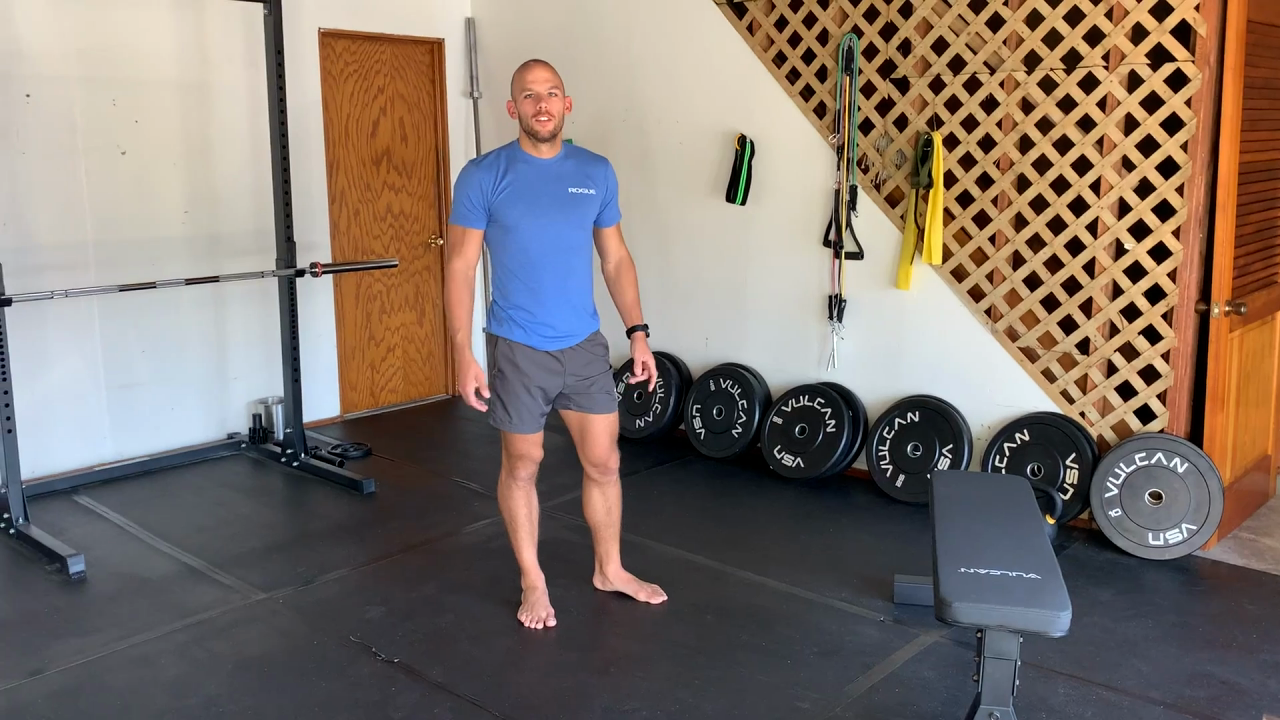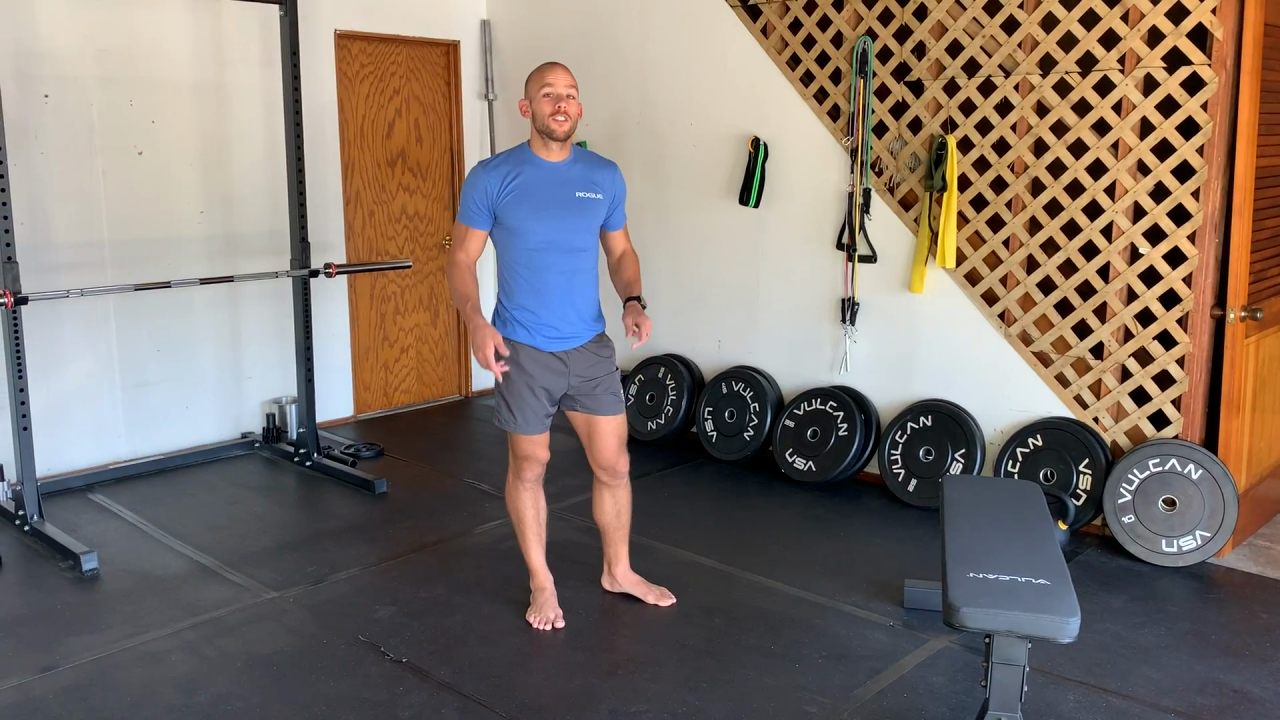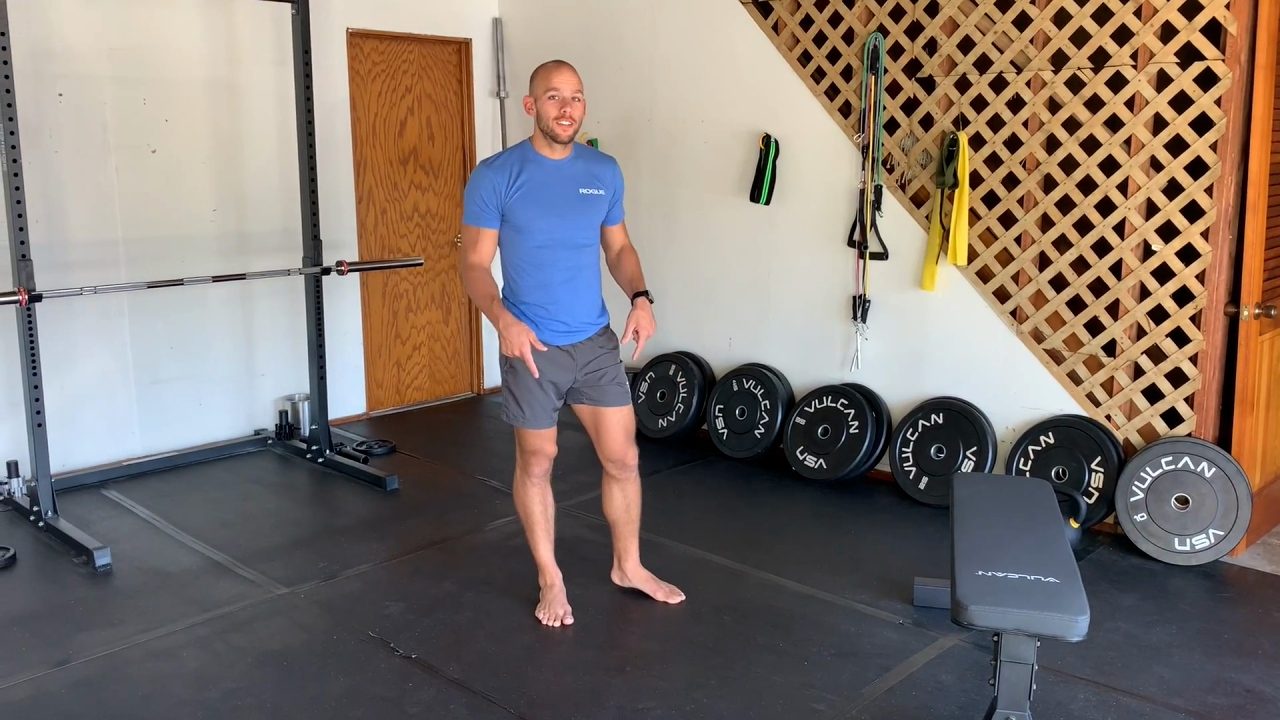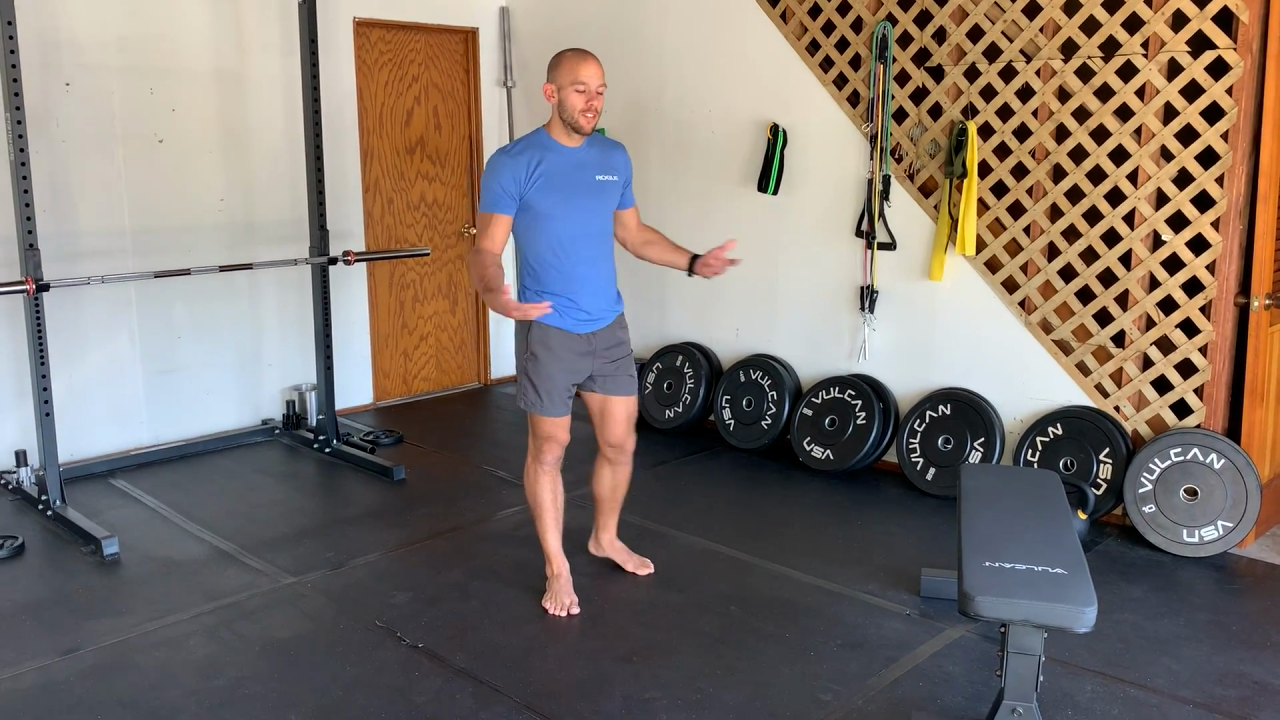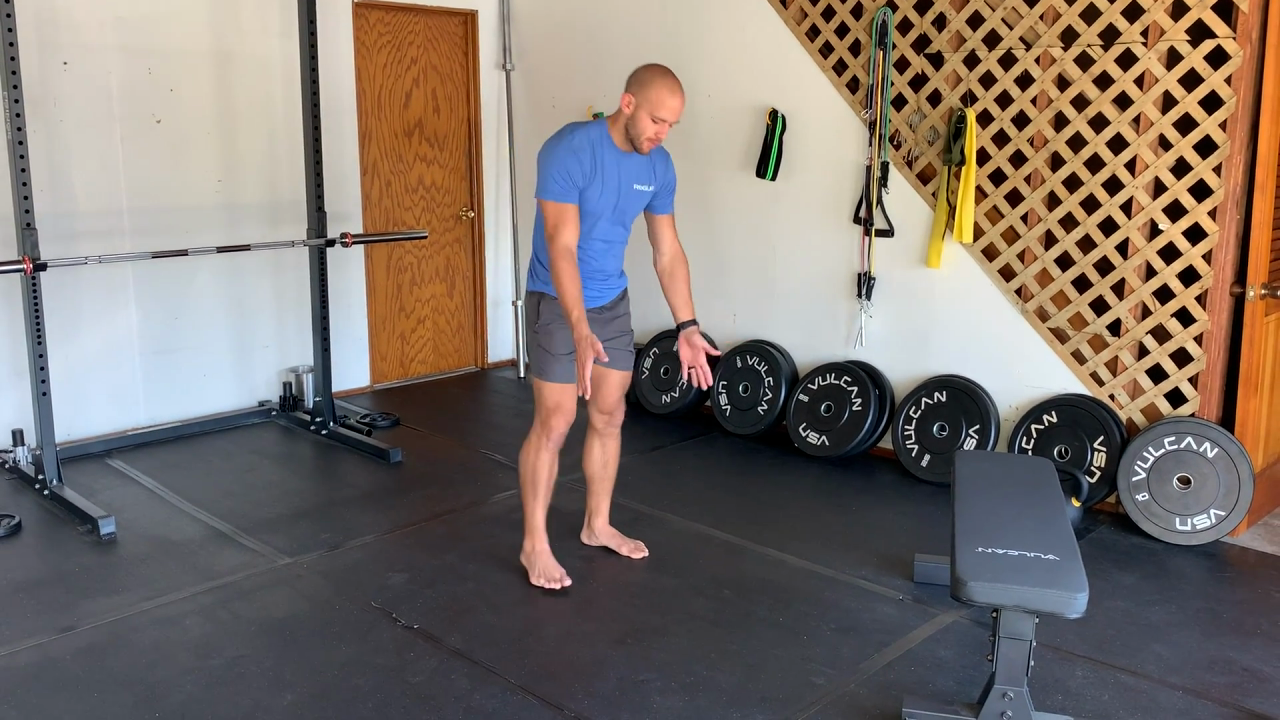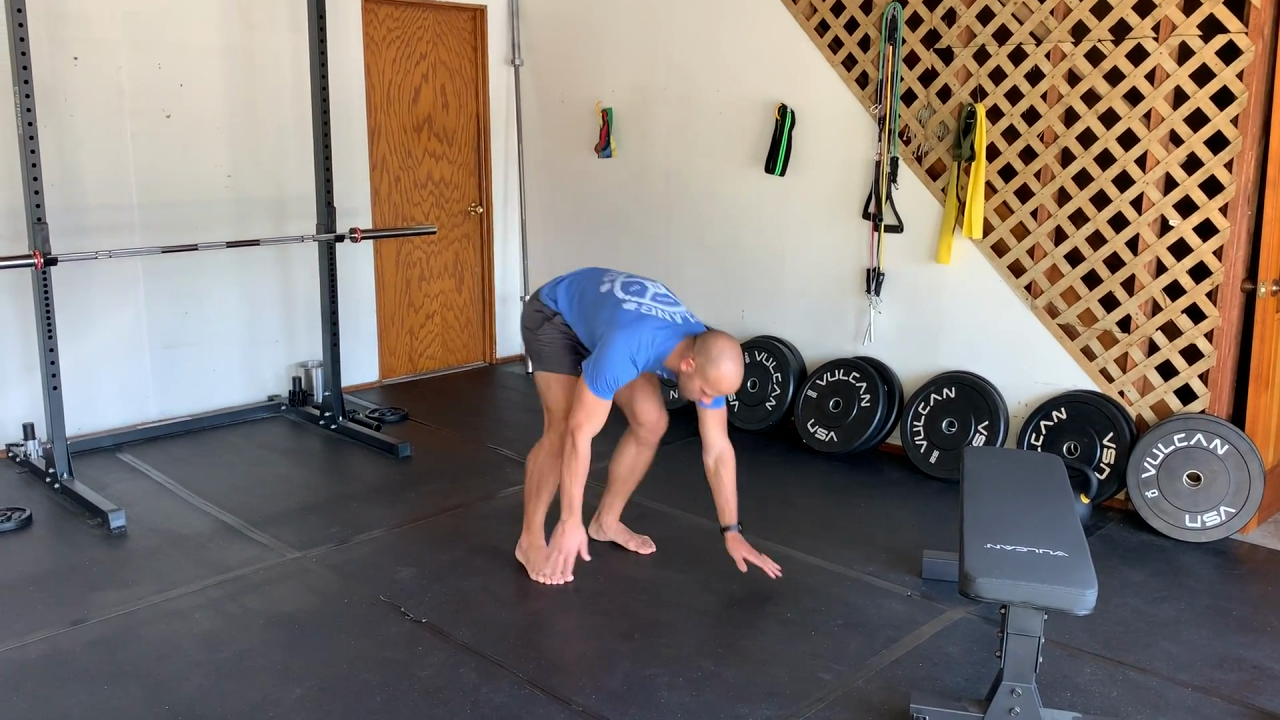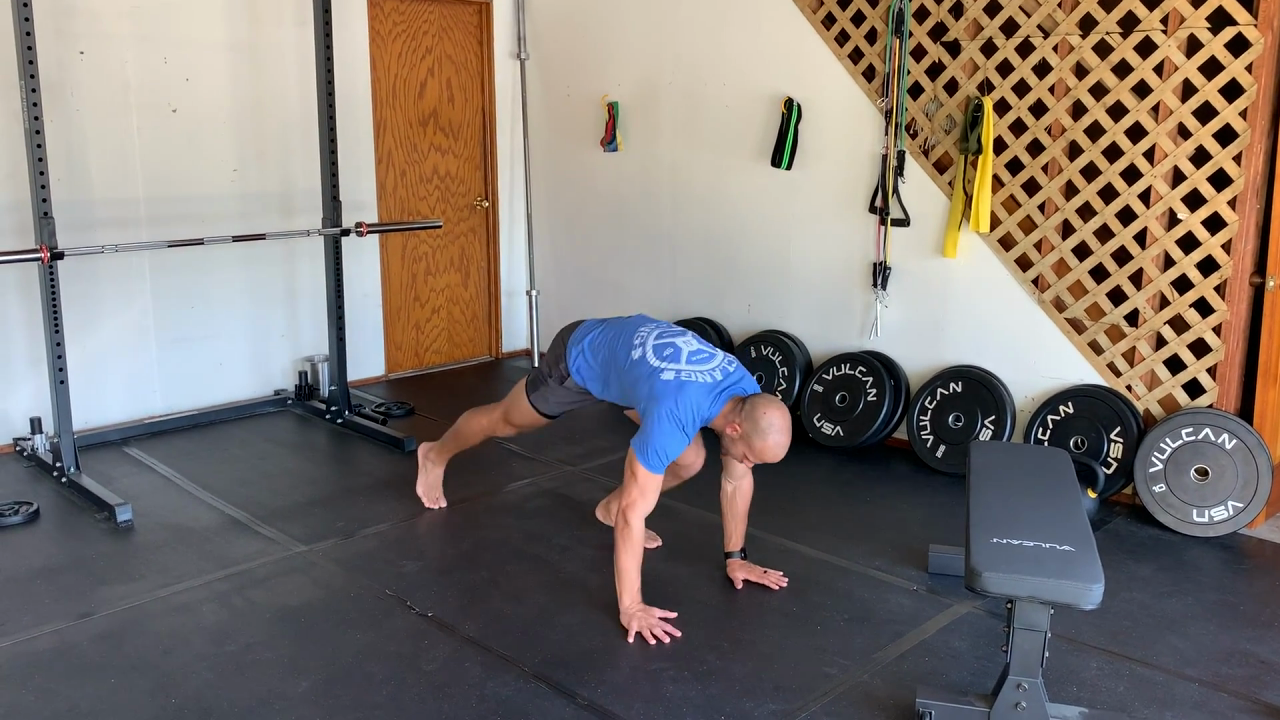
dt=0.7s
person 1, frame 1
left shoulder: (596, 172)
right shoulder: (483, 176)
left elbow: (615, 256)
right elbow: (460, 267)
left wrist: (638, 333)
right wrist: (463, 353)
left hip: (585, 345)
right hip: (519, 349)
left knee: (604, 463)
right knee: (521, 467)
left ankle: (609, 568)
right ankle: (533, 581)
person 1, frame 2
left shoulder: (605, 176)
right shoulder: (492, 177)
left elbow: (620, 250)
right elbow: (462, 258)
left wrist: (632, 300)
right wrist: (475, 322)
left hip: (591, 347)
right hip: (524, 351)
left knee: (614, 465)
right knee: (529, 469)
left ankle: (619, 570)
right ankle: (541, 583)
person 1, frame 3
left shoulder: (604, 170)
right shoulder: (495, 175)
right elbow: (474, 262)
left wrist: (640, 298)
right wrist: (503, 318)
left hip: (596, 341)
right hip: (533, 346)
left knee: (623, 459)
right knee: (536, 464)
left ankle: (628, 565)
right ankle: (550, 579)
person 1, frame 4
left shoulder: (615, 158)
right shoulder: (513, 164)
left elbow: (632, 231)
right elbow: (488, 247)
left wrist: (694, 262)
right wrist: (498, 297)
left hip: (610, 328)
right hip: (550, 333)
left knee: (619, 443)
right knee: (549, 450)
left ankle: (606, 537)
right ankle: (556, 567)
person 1, frame 5
left shoulder: (658, 165)
right shoulder: (568, 151)
left elbow: (668, 252)
right elbow: (562, 248)
left wrist: (686, 327)
right wrist: (580, 332)
left hip: (612, 301)
right hip: (557, 302)
left knee: (609, 417)
right knee: (554, 424)
left ankle: (598, 524)
right ankle: (535, 543)
person 1, frame 6
left shoulder: (709, 357)
right shoulder: (622, 349)
left elbow: (718, 450)
right elbow: (580, 435)
left wrist: (733, 532)
right wrist: (571, 521)
left hip: (602, 311)
right hip: (553, 313)
left knee: (652, 423)
right knee: (564, 427)
left ankle: (605, 520)
right ankle: (531, 538)
person 1, frame 7
left shoulder: (746, 397)
right shoulder: (674, 415)
left elbow: (736, 480)
right elbow: (635, 513)
left wrist: (735, 556)
right wrist: (630, 607)
left hip: (632, 343)
right hip: (580, 358)
left knee: (689, 460)
right knee: (507, 420)
left ankle: (612, 507)
right ankle: (434, 455)
